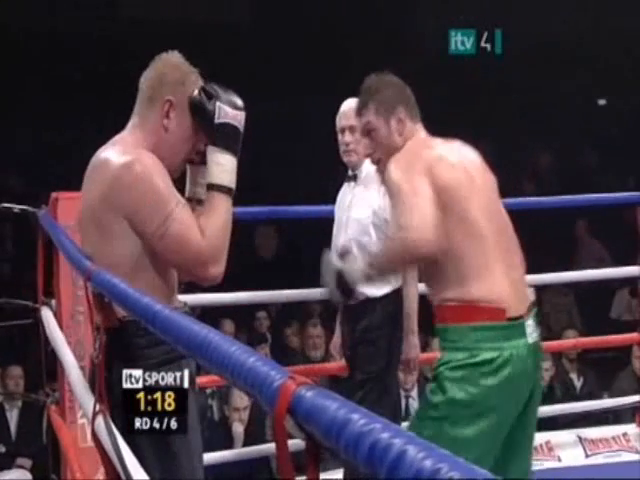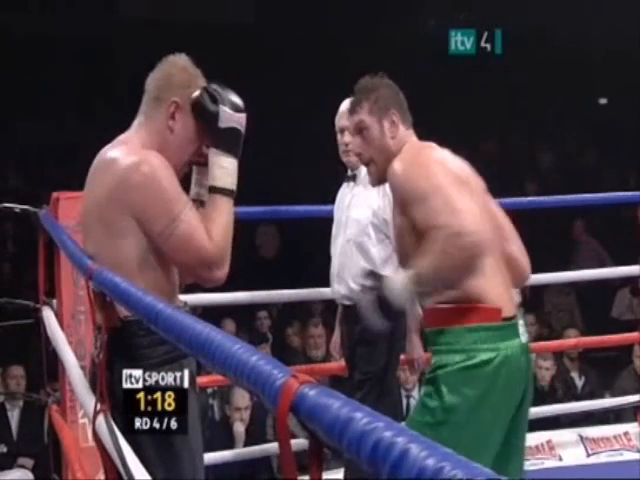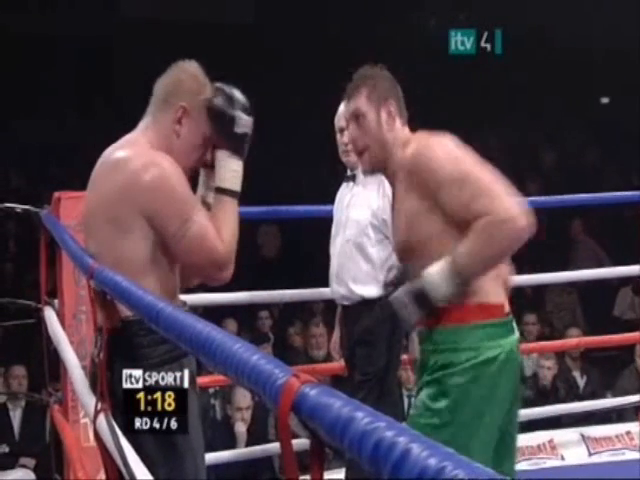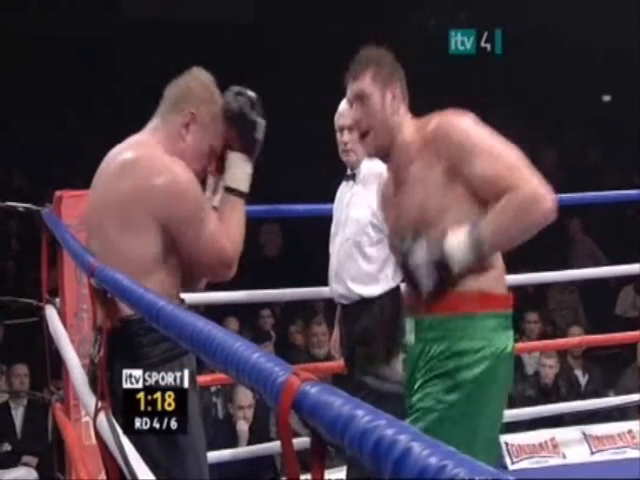
dt=0.7s
person 1, frame 1
left shoulder: (112, 160)
right shoulder: (136, 167)
left elbow: (180, 256)
right elbow: (208, 264)
left wrist: (199, 175)
right wrist: (224, 157)
left hip: (131, 350)
right hip: (147, 355)
person 1, frame 2
left shoulder: (114, 160)
right shoulder: (144, 167)
left elbow: (179, 266)
right elbow: (212, 265)
left wrist: (202, 180)
right wrist: (225, 160)
left hip: (129, 349)
right hip: (150, 353)
person 1, frame 3
left shoulder: (116, 161)
right shoulder: (154, 170)
left elbow: (181, 270)
right elbow: (218, 264)
left wrist: (209, 180)
right wrist: (230, 163)
left hip: (125, 347)
right hip: (152, 351)
person 1, frame 4
left shoulder: (119, 161)
right shoulder: (168, 175)
right elbow: (222, 263)
left wrist: (216, 188)
right wrist: (239, 165)
left hip: (123, 344)
right hip: (152, 348)
person 2, frame 1
left shoulder: (406, 161)
right shoulder: (462, 153)
left elbow: (419, 239)
left wrist: (356, 268)
left hip: (480, 347)
right hip: (521, 338)
person 2, frame 2
left shoulder: (408, 164)
right shoulder: (448, 162)
left elbow: (468, 239)
right elbow: (518, 267)
left wrist: (399, 287)
left hip: (472, 349)
right hip: (508, 342)
person 2, frame 3
left shoulder: (425, 153)
right shoulder: (403, 183)
left elbow: (512, 220)
left wrist: (435, 283)
left hip: (468, 347)
right hip: (480, 343)
person 2, frame 4
left shoulder: (446, 133)
right shoulder: (390, 188)
left elbow: (537, 200)
left wrist: (455, 250)
left hip: (468, 336)
right hip: (428, 338)
person 3, frame 1
left shoulder: (387, 184)
right shoulder: (345, 191)
left elbow: (410, 262)
left wrist: (411, 334)
right wrist: (340, 325)
left hip: (382, 311)
right hip: (354, 311)
left knee: (369, 411)
right knee: (379, 409)
person 3, frame 2
left shoulder: (386, 185)
right shoulder: (344, 191)
left wrist: (412, 332)
right wrist: (339, 324)
left hip: (380, 312)
right hip: (353, 312)
left knee: (366, 410)
right knee: (379, 408)
person 3, frame 3
left shoulder: (386, 183)
right shoulder: (344, 190)
right wrist: (339, 323)
left hip: (379, 312)
right hip: (353, 312)
left knee: (366, 410)
right knee: (380, 407)
person 3, frame 4
left shoulder: (384, 179)
right shoulder: (344, 188)
left wrist: (409, 320)
right wrist: (339, 320)
left hip: (379, 310)
right hip: (353, 310)
left knee: (370, 407)
right knee: (378, 405)
